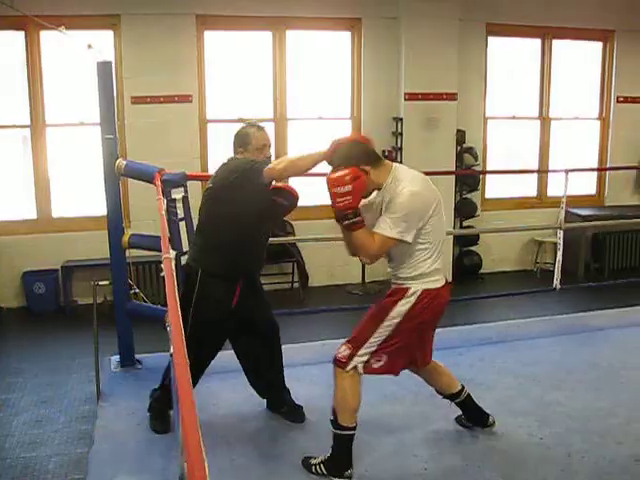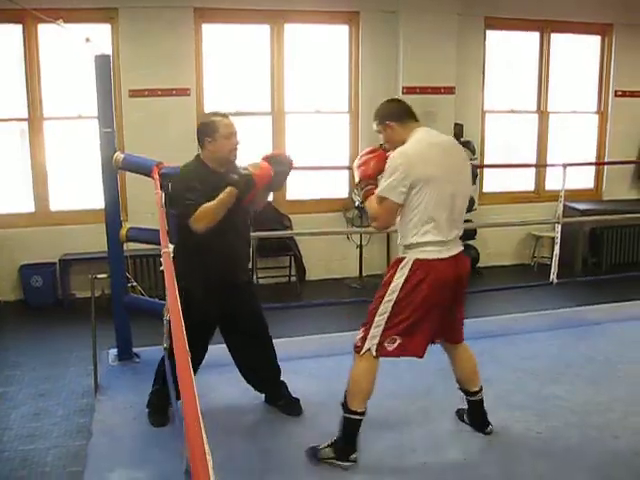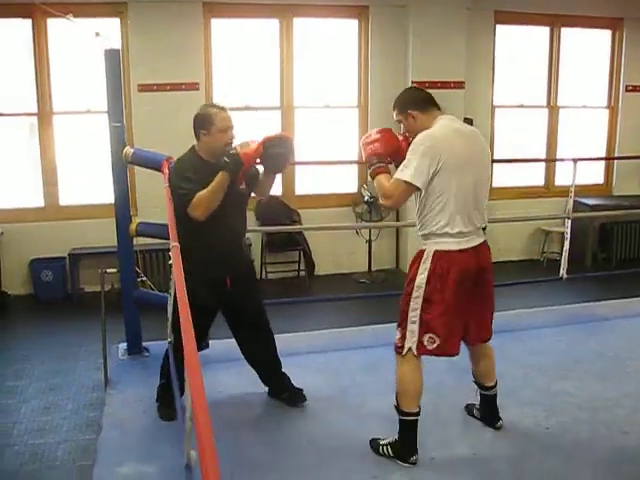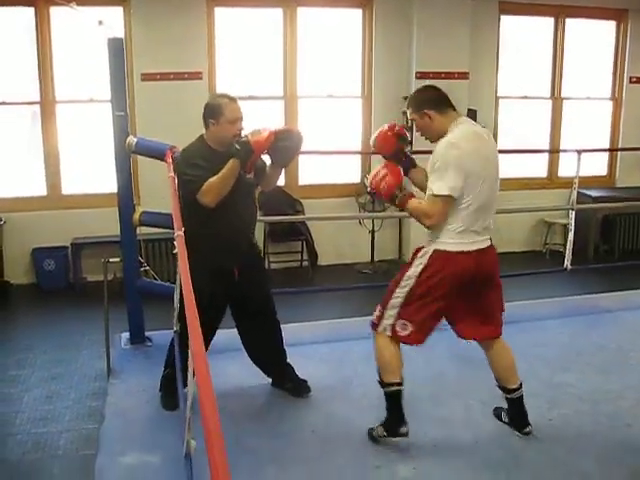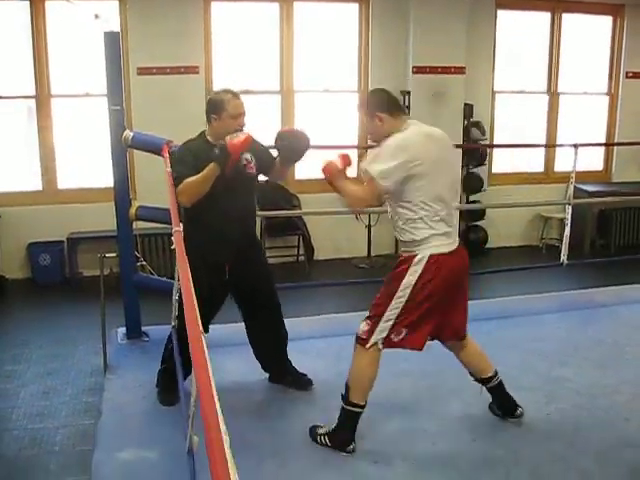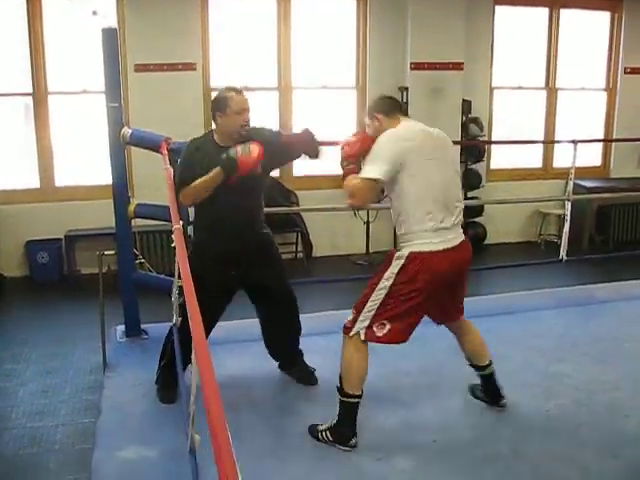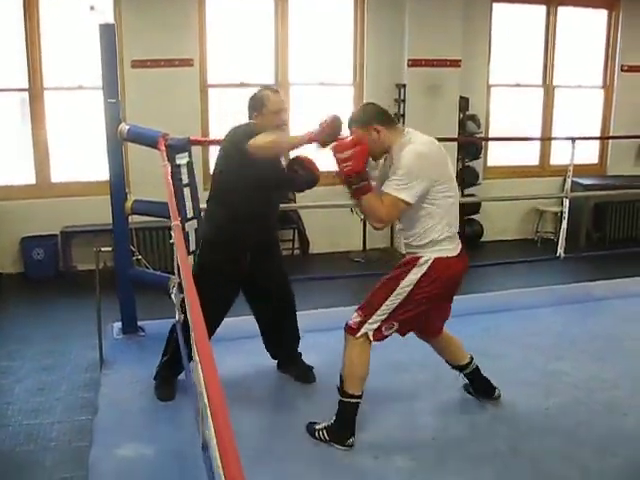
dt=0.3s
person 1, frame 1
left shoulder: (410, 193)
right shoulder: (385, 187)
left elbow: (370, 252)
right elbow: (354, 245)
left wrist: (347, 211)
right wrist: (348, 210)
left hip: (419, 294)
right hip: (419, 290)
left knee: (347, 363)
right knee: (417, 361)
right ankle: (476, 414)
person 1, frame 2
left shoulder: (404, 157)
right shoulder: (455, 149)
left elbow: (380, 218)
left wrist: (368, 185)
left hip: (421, 266)
right hip: (455, 259)
left knee: (367, 346)
right knee: (453, 341)
left ankle: (344, 446)
right ankle: (478, 415)
person 1, frame 3
left shoulder: (428, 141)
right shoulder: (475, 137)
left elbow: (391, 197)
left wrist: (377, 162)
right wrist: (406, 159)
left hip: (442, 258)
right hip: (477, 251)
left knee: (408, 349)
right knee: (478, 337)
left ankle: (406, 444)
right ankle: (489, 410)
person 1, frame 4
left shoulder: (450, 148)
right shoulder: (482, 138)
left elbow: (433, 215)
left wrist: (394, 192)
right wrist: (406, 161)
left hip: (444, 257)
right hip: (482, 254)
left knee: (386, 327)
right knee: (490, 336)
left ankle: (395, 419)
right ankle: (517, 413)
person 1, frame 5
left shoulder: (402, 147)
right shoulder: (437, 140)
left elbow: (360, 200)
left wrist: (337, 177)
left hip: (428, 260)
right hip: (453, 255)
left knee: (369, 339)
right knee: (455, 338)
left ankle: (344, 431)
right ankle: (506, 403)
person 1, frame 6
left shoulder: (392, 141)
right shoulder: (442, 140)
left elbow: (357, 195)
left wrist: (351, 165)
left hip: (422, 258)
right hip: (457, 249)
left knee: (356, 332)
right knee: (454, 318)
left ankle: (344, 429)
right ankle: (492, 389)
person 1, frame 7
left shoulder: (414, 156)
right shoulder: (395, 155)
left elbow: (382, 216)
right elbow: (385, 194)
left wrist: (354, 178)
right wrist: (358, 175)
left hip: (432, 262)
right hip: (450, 258)
left knee: (358, 330)
right knee: (429, 329)
left ankle: (343, 428)
right ankle: (482, 385)
person 2, frame 1
left shoulder: (253, 183)
right shoulder: (235, 172)
right elbow: (280, 169)
left wrist: (277, 209)
right wrist: (327, 153)
left hip: (243, 278)
right hip: (210, 279)
left knee: (266, 335)
right knee: (194, 348)
left ankle: (278, 398)
right ankle: (160, 405)
person 2, frame 2
left shoulder: (232, 170)
right shoulder: (188, 177)
left elbow: (250, 207)
right elbow: (199, 222)
left wrist: (266, 185)
right wrist: (234, 188)
left hip: (235, 274)
right hip: (198, 279)
left knee: (255, 335)
right knee: (187, 345)
left ankle: (275, 392)
right ankle: (159, 400)
person 2, frame 3
left shoulder: (233, 159)
right shoulder: (184, 168)
left elbow: (260, 192)
right elbow: (199, 210)
left wrist: (271, 168)
right wrist: (227, 171)
left hip: (236, 262)
right hip: (198, 269)
left knee: (256, 325)
right knee: (187, 335)
left ankle: (278, 384)
right ankle: (167, 394)
person 2, frame 4
left shoulder: (242, 147)
right shoulder: (192, 157)
left elbow: (265, 184)
right elbow: (208, 197)
left wrist: (279, 160)
right wrist: (238, 159)
left hip: (244, 252)
right hip: (206, 259)
left knee: (262, 315)
right knee: (195, 325)
left ankle: (281, 374)
right ankle: (171, 384)
person 2, frame 5
left shoulder: (247, 146)
right shoulder: (190, 151)
left elbow: (275, 173)
right elbow: (185, 197)
left wrist: (287, 156)
right wrist: (218, 162)
left hip: (245, 248)
right hip: (204, 254)
left knee: (266, 310)
left ankle: (280, 369)
right ankle: (168, 379)
person 2, frame 6
left shoulder: (256, 138)
right shoulder: (198, 150)
left elbow: (292, 144)
right elbow: (186, 197)
left wrist: (305, 142)
right wrist: (223, 169)
left hip: (255, 243)
right hip: (213, 249)
left knee: (281, 304)
right knee: (196, 317)
left ankle: (291, 360)
right ankle: (168, 375)
person 2, frame 7
left shoulder: (278, 150)
right shoulder: (242, 135)
left elbow: (276, 187)
right elbow: (259, 147)
left wrist: (298, 178)
right wrist: (315, 135)
left hip: (261, 243)
right hip: (221, 244)
left knee: (280, 303)
right knee: (201, 311)
left ankle: (289, 359)
right ankle: (167, 371)
